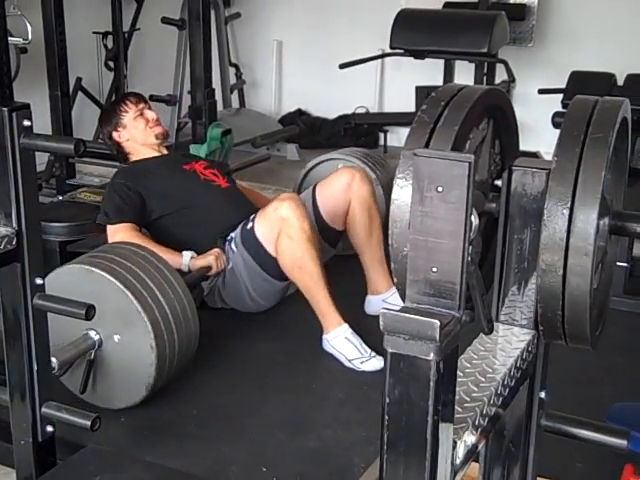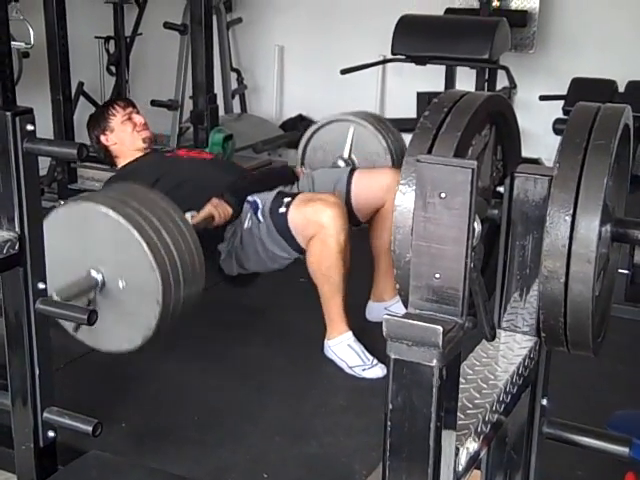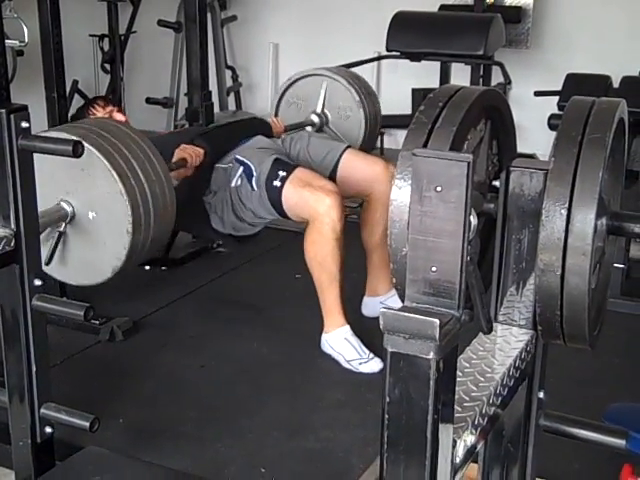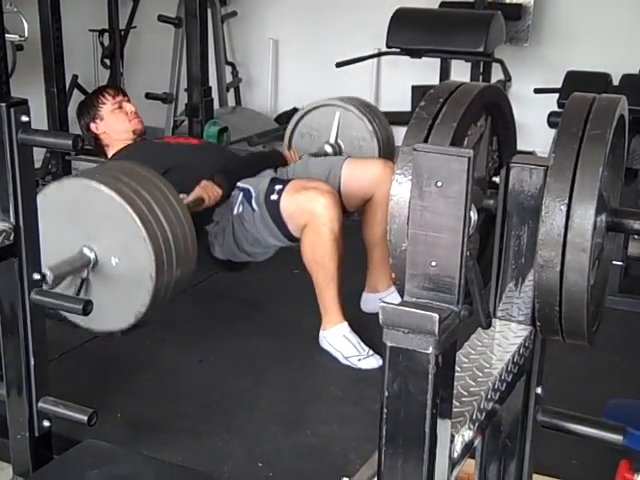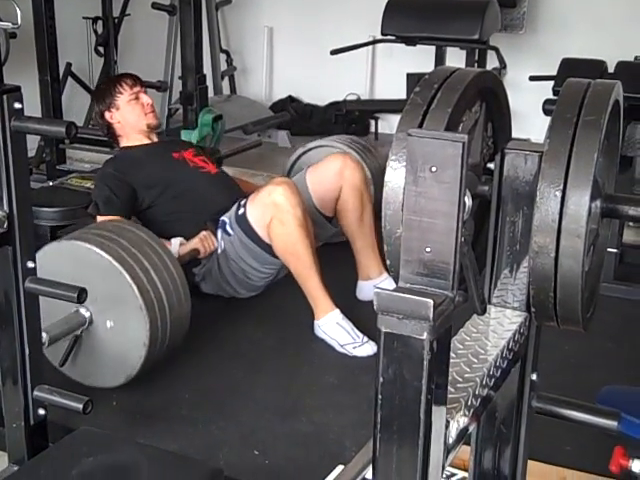
dt=0.5s
person 1, frame 1
left shoulder: (191, 160)
right shoulder: (128, 182)
right elbow: (122, 241)
left wrist: (294, 214)
right wrist: (188, 261)
left hip: (277, 251)
right hip: (230, 266)
left knee: (351, 181)
right knee: (287, 210)
left ankle: (382, 295)
right ankle: (336, 332)
person 1, frame 2
left shoulder: (175, 156)
right shoulder: (122, 186)
left wrist: (293, 173)
right wrist: (194, 219)
right hip: (243, 223)
left knee: (390, 182)
right knee: (327, 214)
left ankle: (384, 301)
right ankle: (338, 338)
person 1, frame 3
left shoulder: (155, 147)
left wrist: (267, 126)
right wrist: (176, 169)
right hip: (233, 173)
left knee: (381, 175)
right knee: (325, 203)
left ankle: (379, 294)
right ankle: (335, 332)
person 1, frame 4
left shoulder: (163, 146)
left wrist: (282, 157)
right wrist: (188, 201)
right hip: (235, 207)
left knee: (382, 174)
right knee: (321, 203)
left ankle: (379, 290)
right ankle: (333, 329)
person 1, frame 5
left shoulder: (181, 147)
right shoulder: (117, 172)
right wrist: (177, 246)
left hip: (257, 227)
right hip: (220, 255)
left knee: (341, 166)
right knee: (279, 194)
left ankle: (373, 279)
right ankle: (327, 318)
